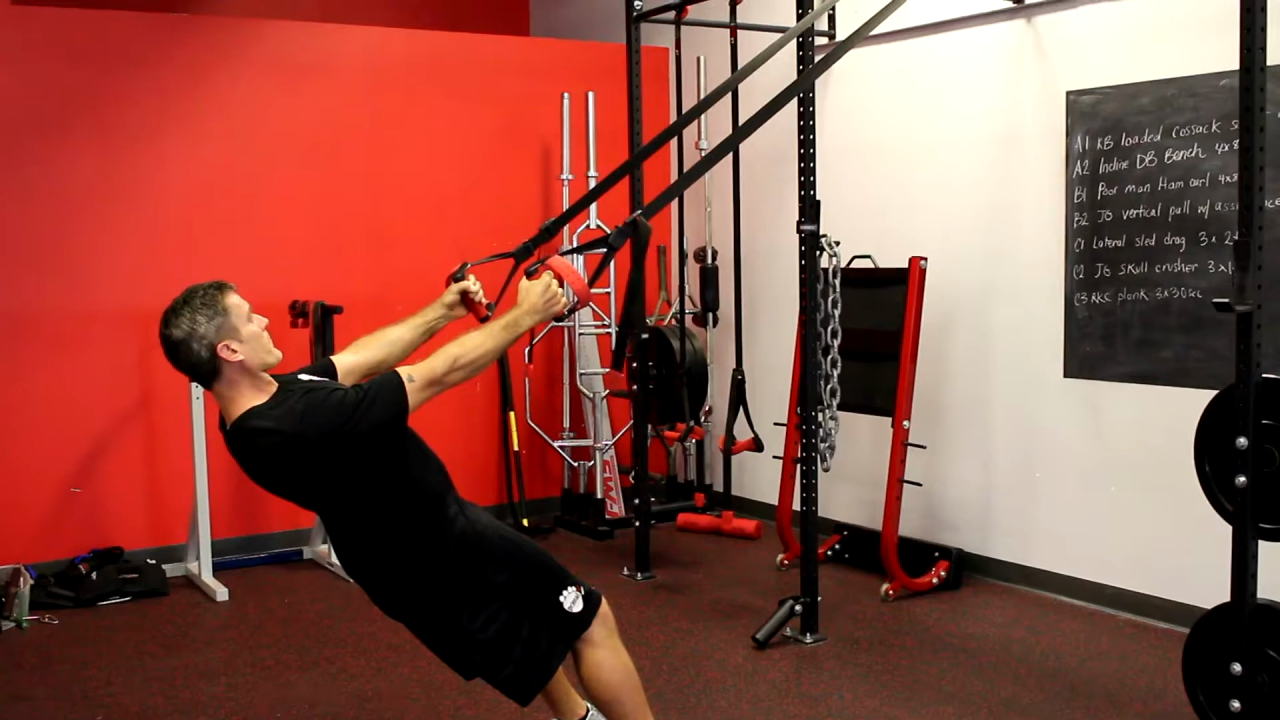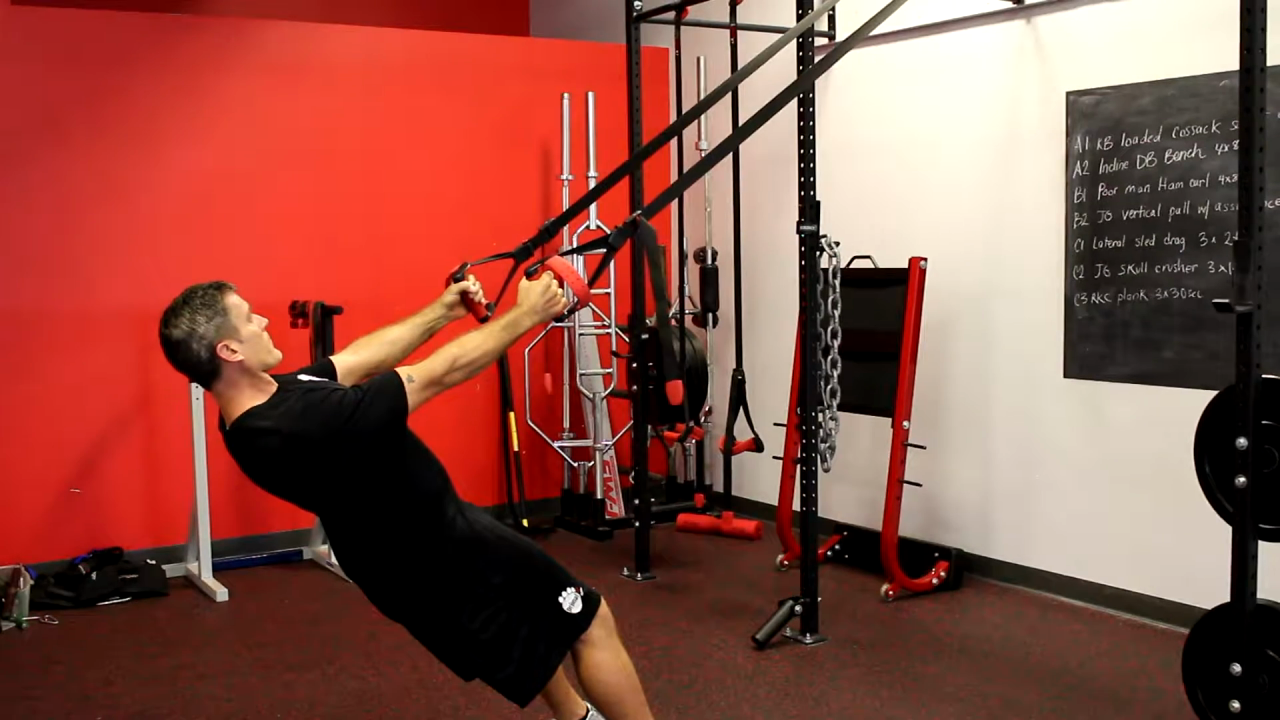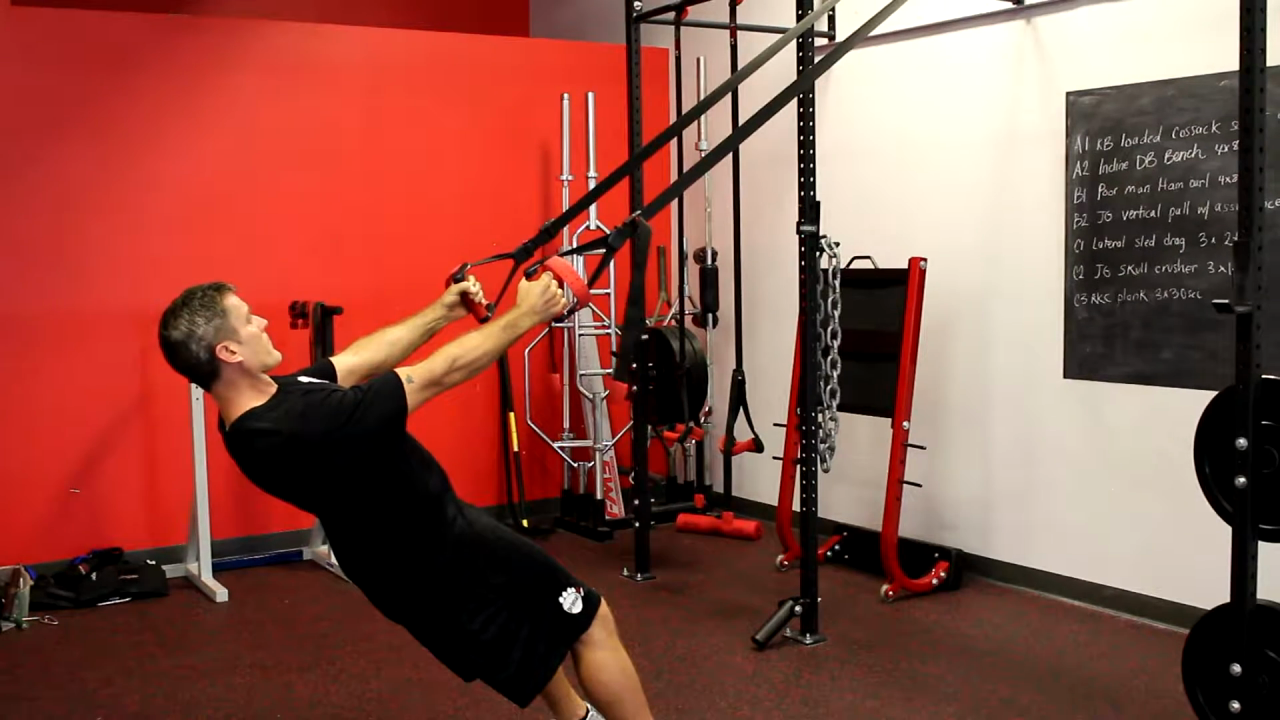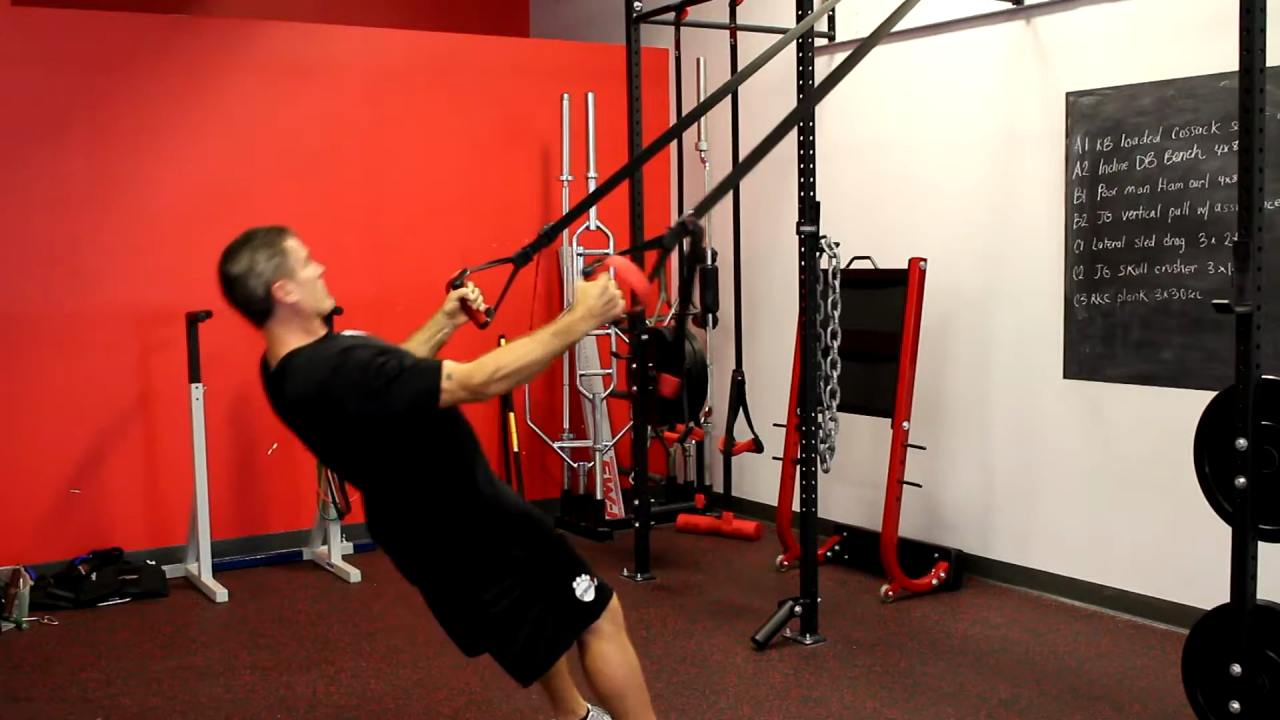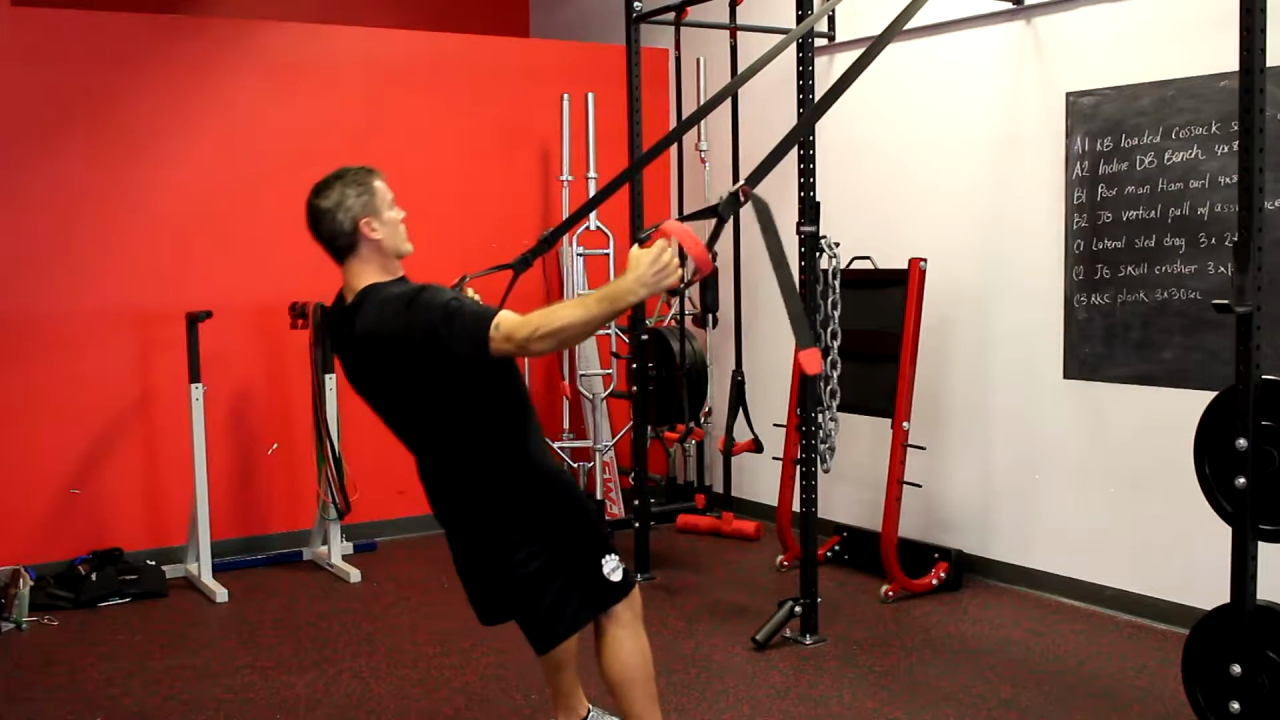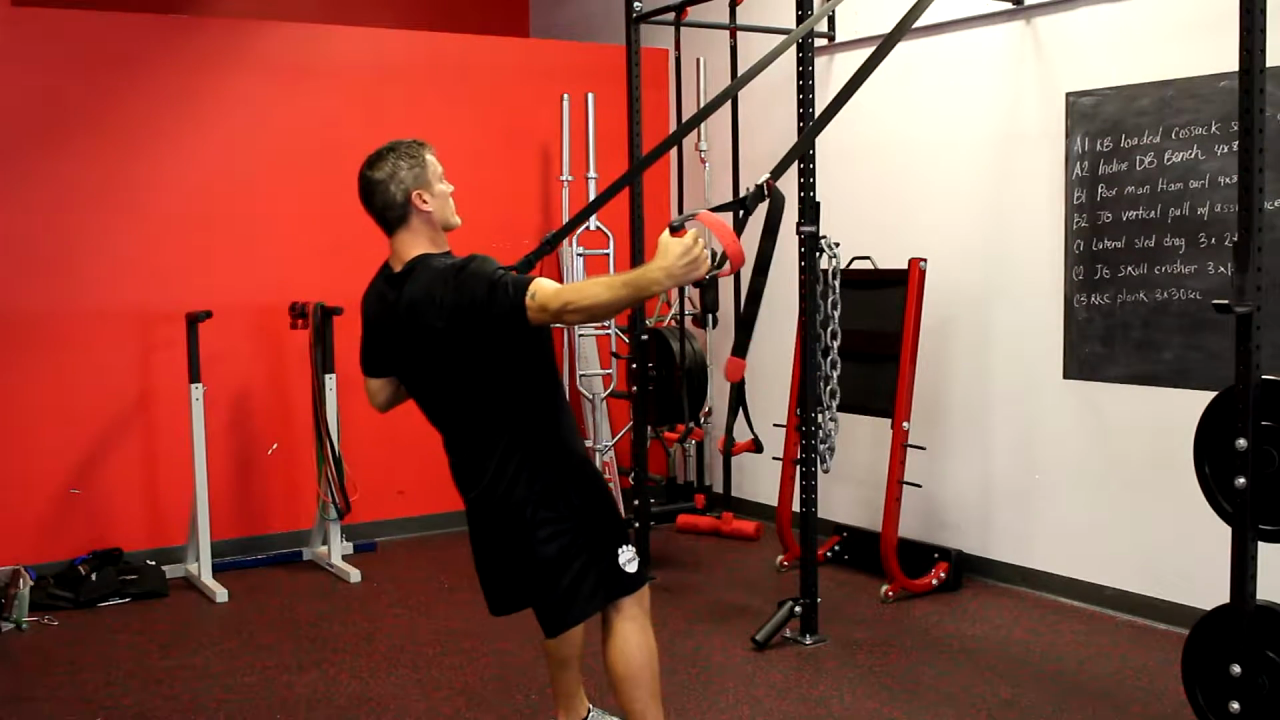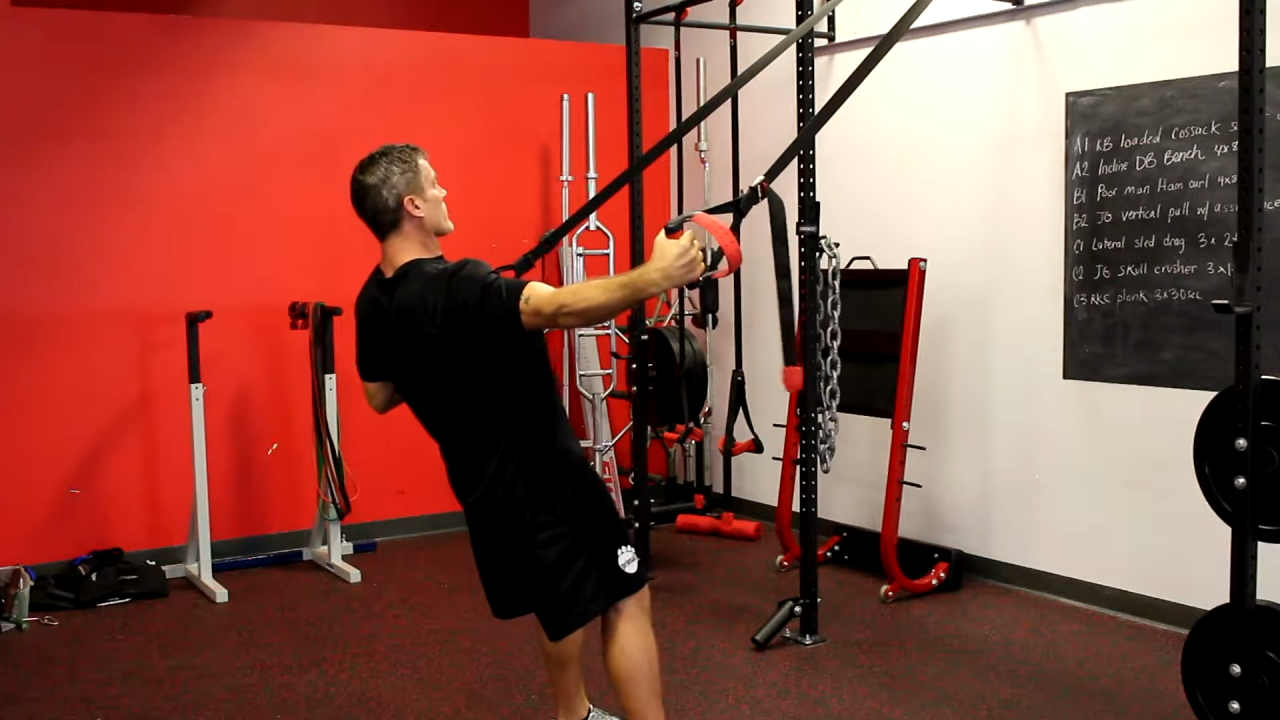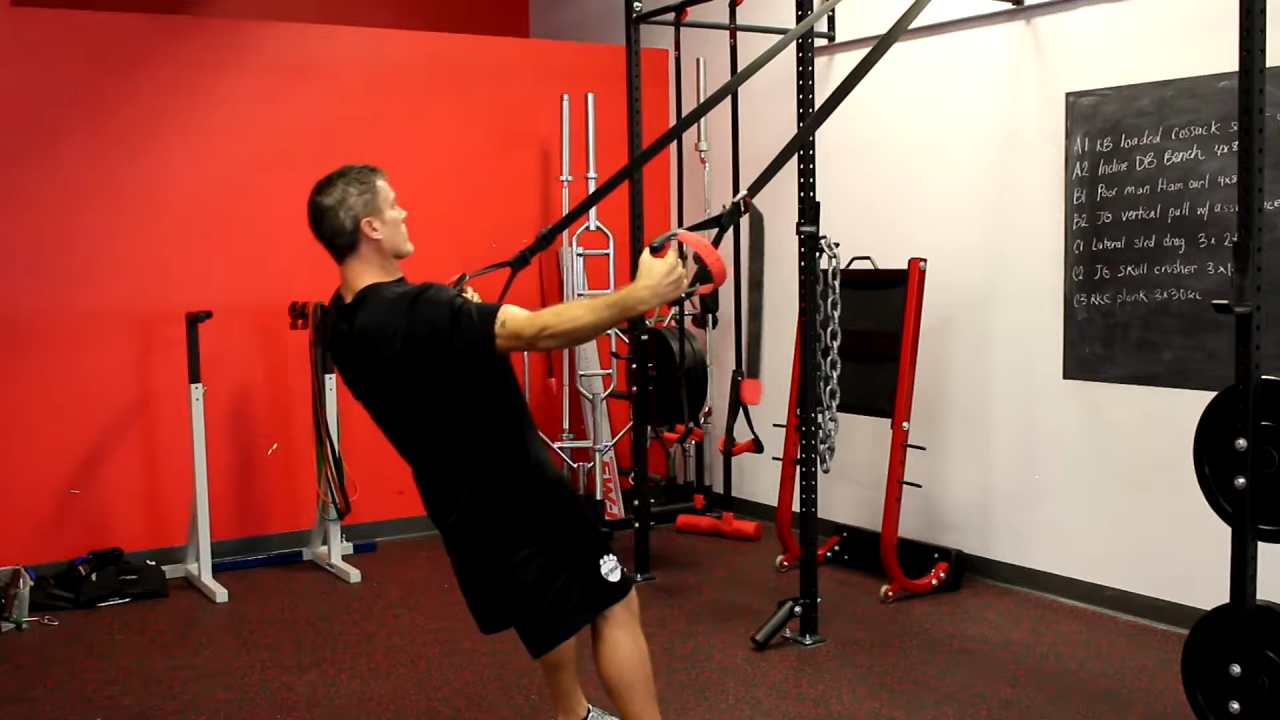
dt=0.5s
person 1, frame 1
left shoulder: (265, 404)
right shoulder: (307, 423)
left elbow: (361, 359)
right elbow: (440, 374)
left wrist: (441, 311)
right wrist: (526, 314)
left hip: (419, 544)
right hip: (446, 557)
left knee: (545, 617)
right knee: (593, 623)
person 1, frame 2
left shoulder: (264, 404)
right shoulder: (307, 423)
left elbow: (360, 358)
right elbow: (439, 373)
left wrist: (442, 310)
right wrist: (526, 313)
left hip: (417, 541)
right hip: (441, 558)
left knee: (543, 617)
right knee: (592, 623)
person 1, frame 3
left shoulder: (262, 407)
right shoulder: (306, 425)
left elbow: (360, 360)
right elbow: (438, 374)
left wrist: (442, 311)
right wrist: (525, 314)
left hip: (416, 540)
right hip: (441, 558)
left knee: (545, 615)
right knee: (593, 625)
person 1, frame 4
left shoulder: (296, 366)
right shoulder: (335, 374)
right elbow: (479, 381)
left wrist: (445, 321)
right wrist: (581, 318)
left hip: (431, 515)
right hip: (463, 527)
left knee: (551, 610)
right knee: (601, 617)
person 1, frame 5
left shoulder: (351, 317)
right shoulder: (411, 312)
right elbow: (530, 336)
right wrist: (632, 287)
left hip: (466, 490)
right hip: (512, 485)
left knee: (558, 598)
right knee: (617, 605)
person 1, frame 6
left shoulder: (382, 297)
right shoulder: (461, 282)
left elbow: (382, 394)
right elbow: (564, 305)
right wrist: (661, 274)
left hip: (490, 477)
right hip: (540, 472)
left knee: (568, 592)
right knee: (626, 601)
person 1, frame 7
left shoulder: (375, 302)
right shoulder: (455, 288)
left elbow: (381, 396)
right elbow: (560, 308)
right wrist: (657, 275)
left hip: (486, 480)
right hip: (536, 475)
left knee: (565, 595)
right knee: (627, 602)
person 1, frame 8
left shoulder: (346, 321)
right shoulder: (415, 311)
right elbow: (539, 331)
right wrist: (642, 294)
left hip: (462, 498)
right hip: (509, 492)
left knee: (558, 603)
right knee: (615, 607)
